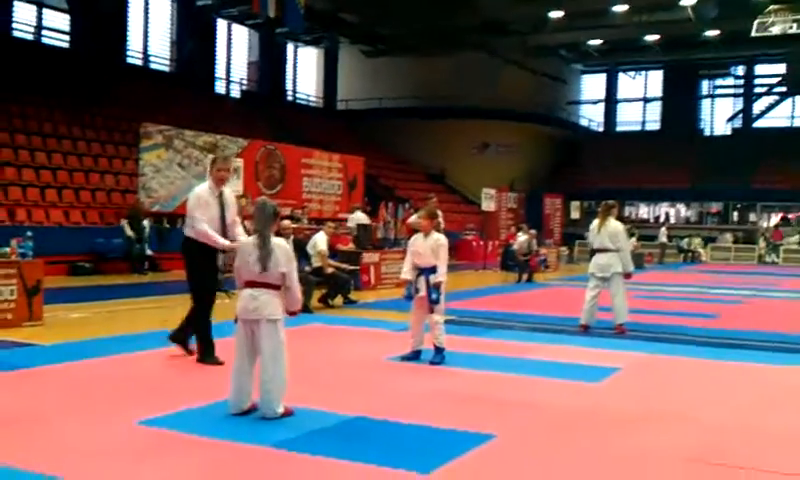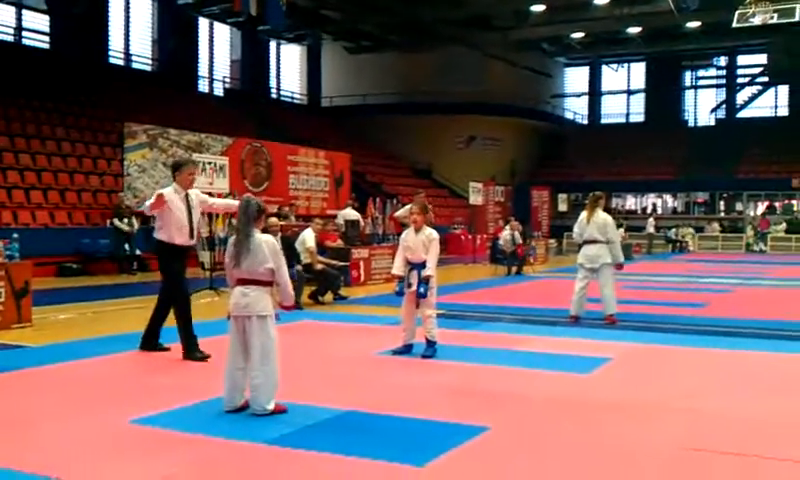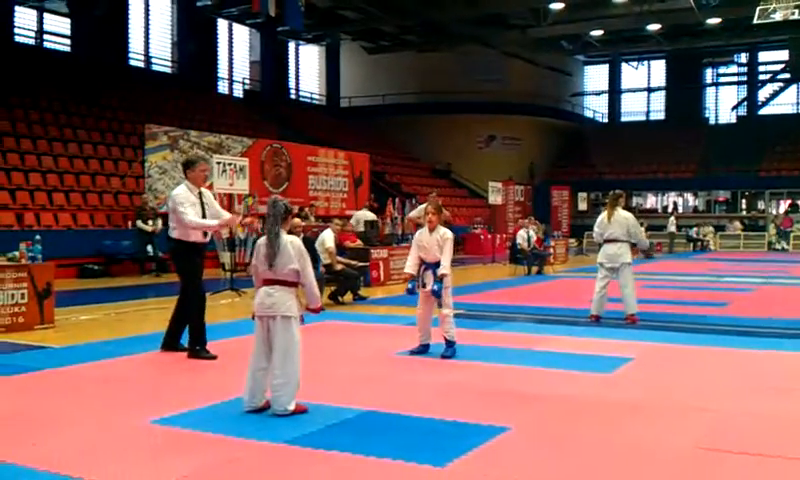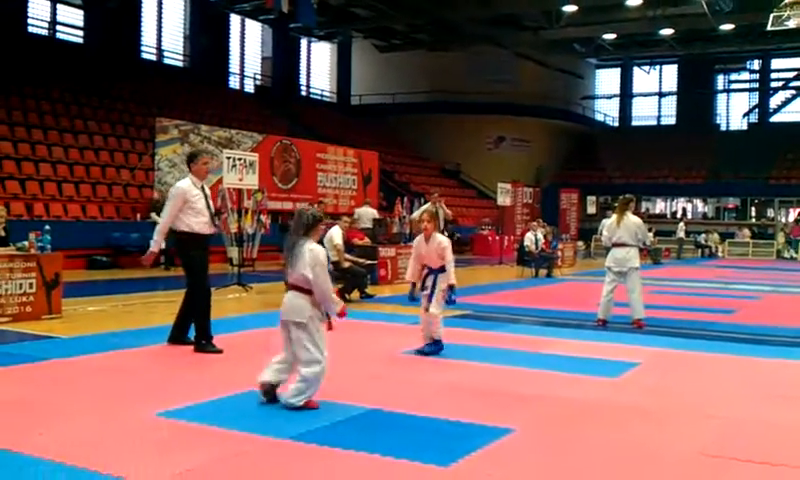
dt=0.4s
person 1, frame 1
left shoulder: (245, 244)
right shoulder: (281, 246)
left elbow: (238, 277)
right elbow: (291, 280)
right wrist: (294, 306)
left hip: (246, 302)
right hip: (269, 304)
left knee: (244, 356)
right knee: (272, 356)
left ankle: (240, 403)
right ankle: (272, 406)
person 1, frame 2
left shoulder: (234, 242)
right shoulder: (268, 242)
left elbow: (230, 275)
right elbow: (281, 275)
right wrist: (287, 300)
left hip: (238, 300)
right hip: (260, 301)
left knee: (237, 353)
right knee: (263, 354)
left ankle: (234, 400)
right ankle: (263, 403)
person 1, frame 3
left shoulder: (261, 242)
right shoulder: (294, 243)
left elbow: (256, 276)
right elbow: (307, 276)
right wrist: (315, 303)
left hip: (263, 300)
right hip: (284, 302)
left knee: (261, 353)
right knee: (285, 355)
left ankle: (254, 400)
right ankle: (283, 403)
person 1, frame 4
left shoulder: (295, 246)
right shoulder: (316, 251)
right elbow: (322, 288)
left wrist: (329, 304)
right wrist: (337, 307)
left hip: (291, 302)
right hip: (306, 306)
left knee: (292, 351)
right knee: (315, 357)
left ankle: (269, 383)
right ankle: (297, 398)
person 2, frame 1
left shoulder: (229, 195)
right shoulder: (199, 193)
left elbow: (234, 222)
right elbow: (200, 226)
left wrist: (243, 241)
right wrist: (228, 244)
left hip: (213, 250)
right hip: (196, 249)
left knee: (207, 298)
right knee: (202, 298)
left ankle: (182, 334)
right ankle: (206, 351)
person 2, frame 2
left shoulder: (194, 196)
right shoulder: (165, 195)
left elbow: (217, 205)
right elbow: (149, 208)
right wrist: (154, 205)
left hip: (182, 251)
right hip: (168, 251)
left knee: (168, 296)
right knee: (181, 296)
left ankle: (150, 340)
right ankle: (190, 347)
person 2, frame 3
left shoulder: (206, 195)
right shoulder: (179, 194)
left elbow: (221, 215)
right elbow: (188, 222)
left wrist: (237, 220)
right wrist: (219, 223)
left hip: (196, 249)
right hip: (183, 249)
left knee: (188, 296)
right knee: (196, 296)
left ankle: (171, 341)
right ankle: (197, 346)
person 2, frame 4
left shoulder: (204, 189)
right shoulder: (182, 188)
right elbow: (166, 219)
right wrist: (154, 248)
left hip: (202, 243)
right hip: (189, 243)
left knee: (196, 290)
right knee: (202, 290)
left ankle: (178, 334)
right ankle: (203, 340)
person 3, frame 1
left shoulder: (440, 240)
right shoulder: (414, 240)
left elbow: (442, 264)
right elbow: (409, 261)
left wrist: (437, 285)
right wrist: (408, 283)
left hip: (433, 280)
right hip: (418, 280)
left knee: (435, 317)
right knee: (416, 317)
left ankle: (439, 350)
right ankle: (416, 349)
person 3, frame 2
left shoulder: (432, 235)
right shoulder: (405, 235)
left elbow: (432, 259)
right elbow: (400, 256)
left wrist: (425, 279)
right wrist: (399, 278)
left hip: (425, 275)
right hip: (410, 274)
left knee: (428, 311)
right knee: (407, 311)
left ankle: (431, 344)
right ankle: (408, 343)
person 3, frame 3
left shoulder: (446, 234)
right shoulder: (419, 235)
left elbow: (446, 258)
right elbow: (413, 256)
left wrist: (439, 279)
right wrist: (411, 277)
left hip: (440, 275)
right hip: (425, 274)
left knee: (445, 310)
right knee: (423, 311)
left ankle: (450, 344)
right ankle: (424, 343)
person 3, frame 4
left shoulder: (442, 241)
right shoulder: (418, 242)
left elbow: (449, 265)
right elbow: (415, 264)
left wrist: (451, 288)
right wrist: (413, 285)
left hip: (442, 278)
right hip: (429, 277)
left knee: (433, 311)
right knee: (424, 311)
left ankle: (437, 342)
right ankle: (429, 342)
person 4, frame 1
left shoulder: (594, 224)
right shoulder: (618, 226)
right elbow: (623, 248)
right wrist: (628, 268)
left hip: (598, 260)
right hip: (613, 261)
left knee: (592, 292)
right knee: (618, 293)
left ankle: (585, 322)
right ankle: (619, 324)
person 4, frame 2
left shoulder: (583, 216)
right shoulder: (606, 218)
left elbow: (576, 236)
right elbow: (613, 240)
right wrist: (618, 259)
left hip: (586, 252)
right hip: (601, 252)
left knee: (581, 283)
right knee: (606, 284)
left ankle: (574, 313)
right ankle: (609, 314)
person 4, frame 3
left shoulder: (603, 216)
right shoulder: (627, 216)
left elbow: (597, 236)
right elbow: (638, 236)
right wrist: (645, 246)
left hip: (606, 251)
right hip: (622, 251)
left knee: (601, 283)
right knee: (627, 284)
left ankle: (595, 313)
right ankle: (631, 314)
person 4, frame 4
left shoulder: (612, 220)
right shoulder: (636, 221)
left elbow: (605, 240)
right elbow: (644, 238)
left hip: (615, 255)
right hip: (630, 255)
left knee: (609, 287)
right knee: (634, 288)
left ankle: (602, 317)
right ankle: (637, 318)
